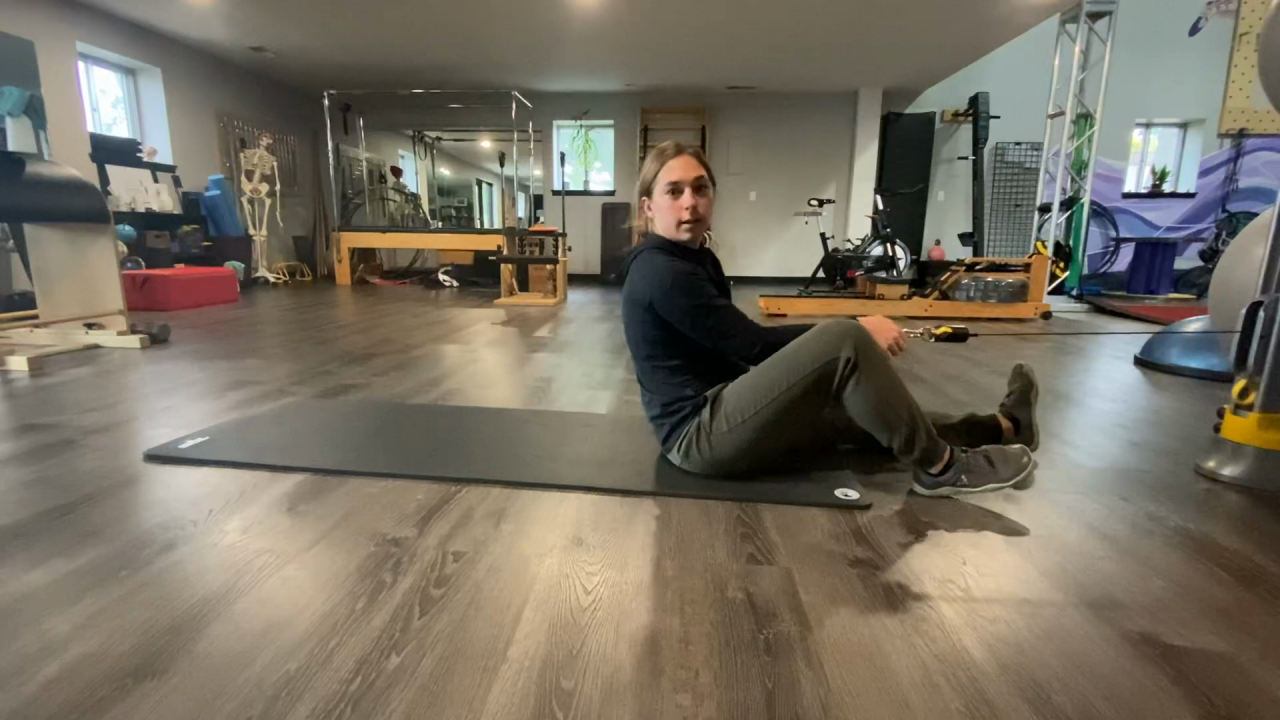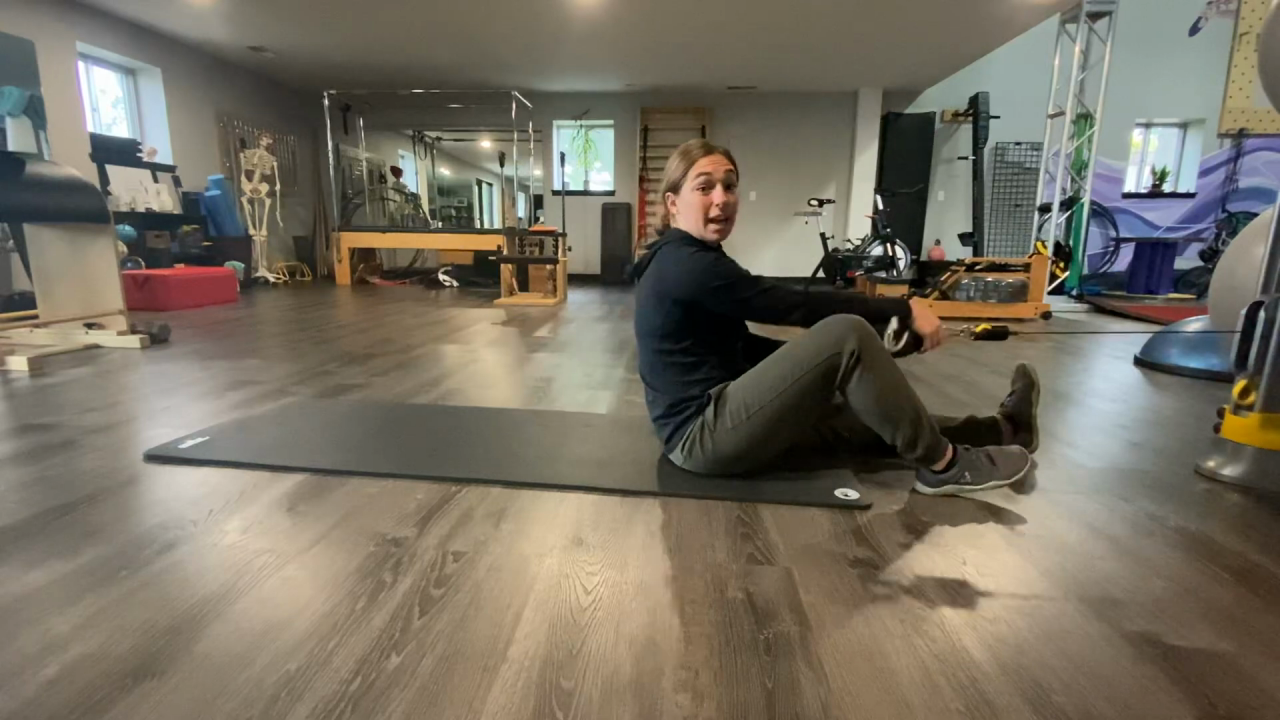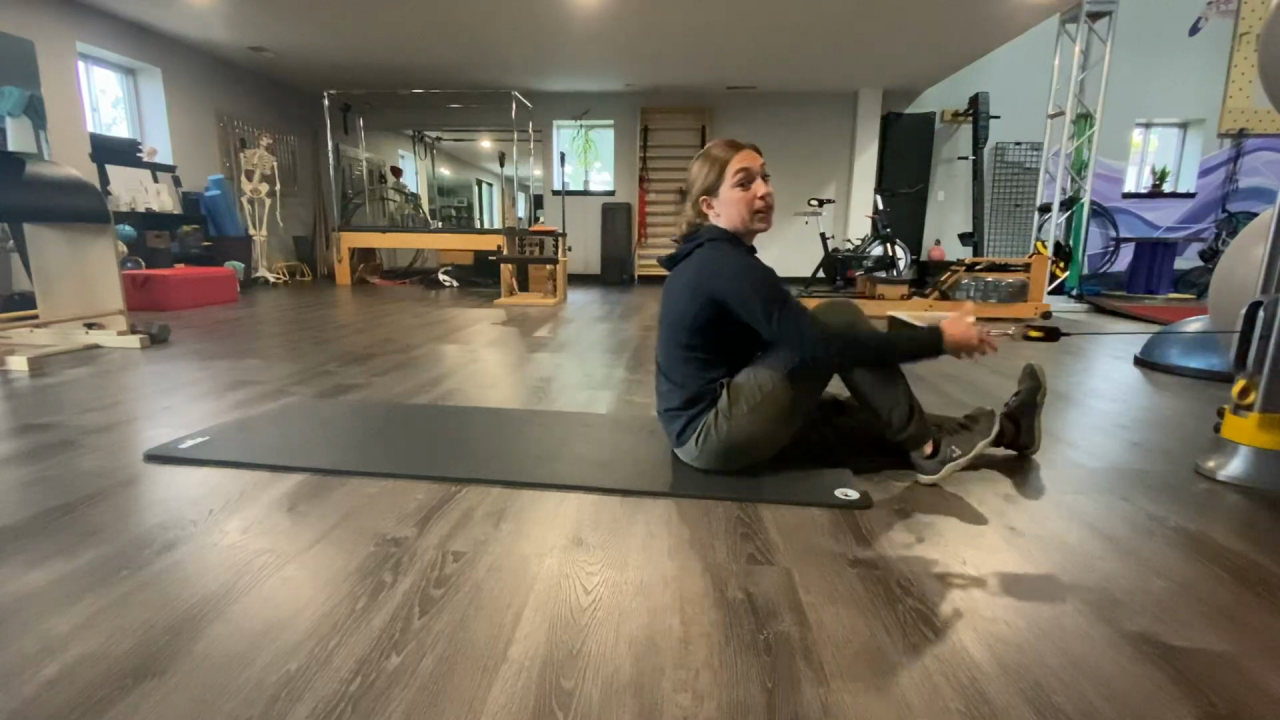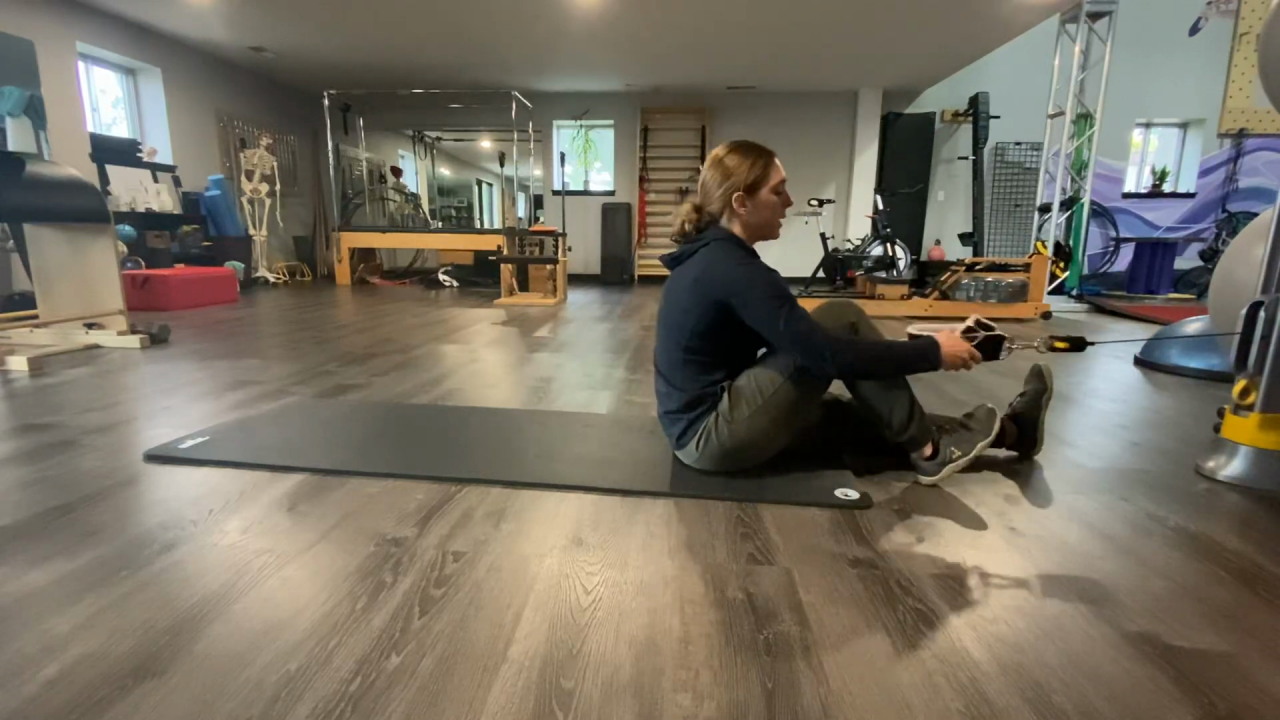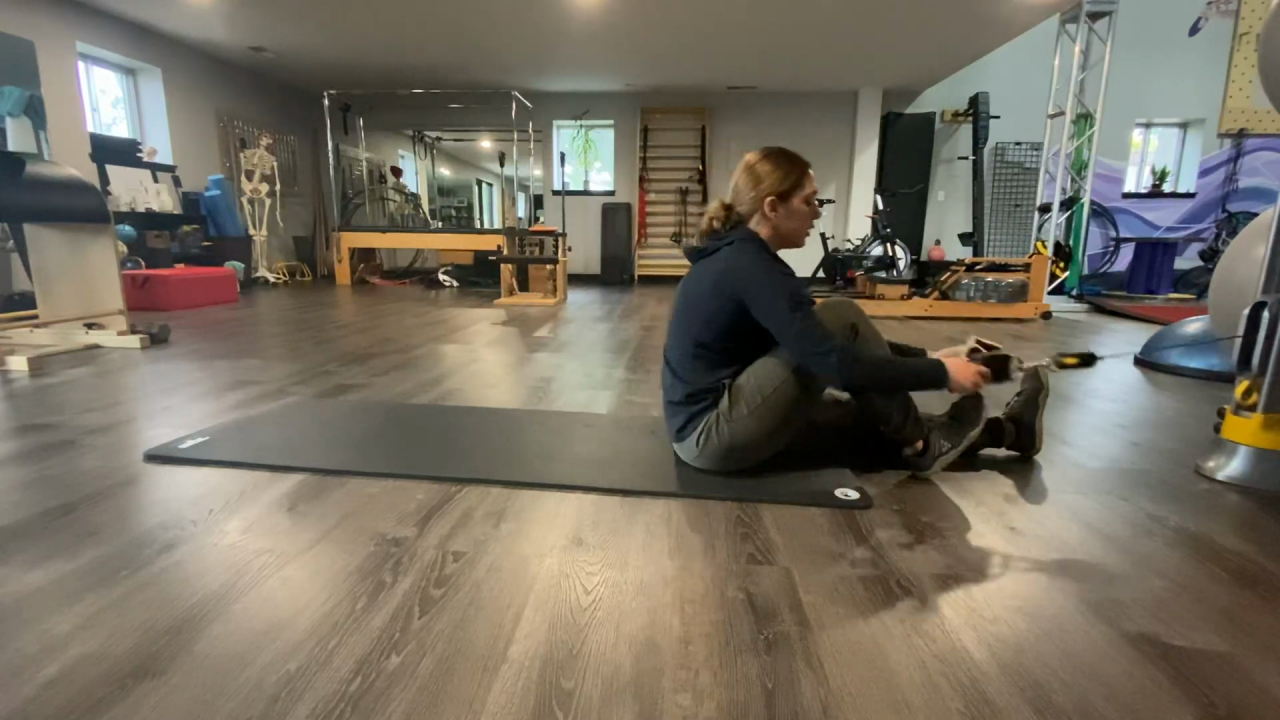
dt=0.5s
person 1, frame 1
left shoulder: (698, 260)
right shoulder: (662, 275)
right elbow: (752, 344)
right wrist: (856, 330)
left hip: (718, 420)
right hip: (700, 438)
right knee: (843, 341)
left ankle: (1003, 427)
right ankle: (939, 465)
person 1, frame 2
left shoulder: (689, 259)
right shoulder: (692, 267)
left elbow: (739, 345)
right elbow: (797, 305)
left wrist: (813, 359)
right wrist: (902, 311)
left hip: (713, 417)
right hip: (702, 436)
right knee: (846, 334)
left ankle: (998, 429)
right ankle: (942, 464)
person 1, frame 3
left shoulder: (712, 256)
right shoulder: (730, 265)
left elbow: (787, 340)
right elbow: (819, 346)
right wrist: (939, 339)
left hip: (710, 422)
right hip: (713, 433)
right knee: (842, 319)
left ankle: (1008, 429)
right ankle: (929, 448)
person 1, frame 4
left shoulder: (709, 255)
right shoulder: (735, 269)
left elbow: (794, 343)
right elbow: (832, 355)
left wrist: (893, 351)
right wrist: (932, 351)
left hip: (704, 425)
right hip: (714, 436)
left knee: (866, 413)
right knee: (842, 318)
left ankle: (1007, 431)
right ankle: (929, 449)
person 1, frame 5
left shoulder: (734, 255)
right shoulder: (754, 269)
left elbow: (812, 343)
right elbow: (839, 366)
left wrist: (923, 360)
right wrist: (939, 371)
left hip: (708, 423)
right hip: (715, 435)
left knee: (868, 416)
right knee: (841, 317)
left ankle: (1004, 431)
right ankle: (921, 445)
